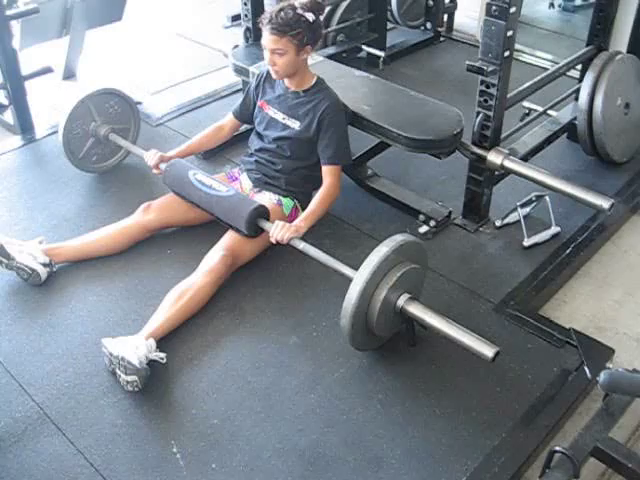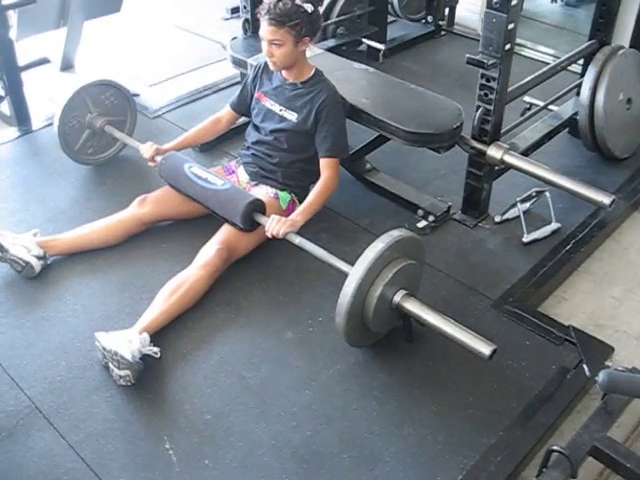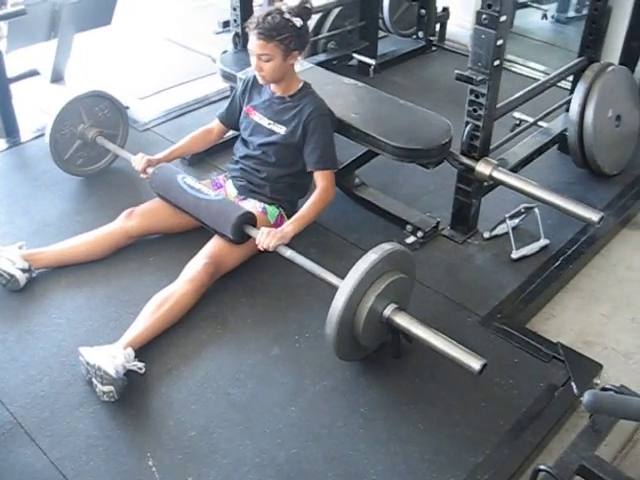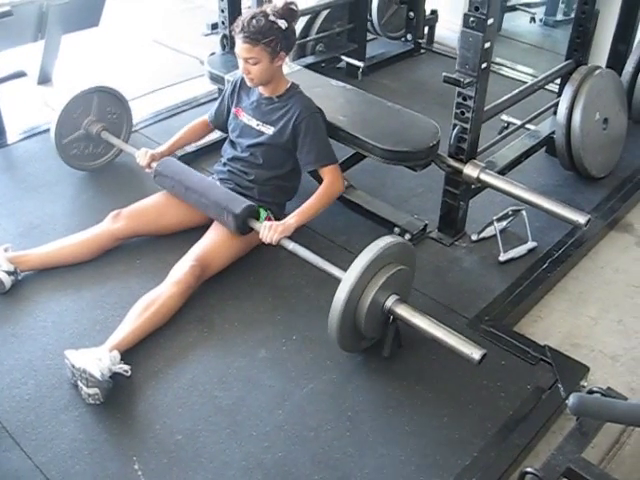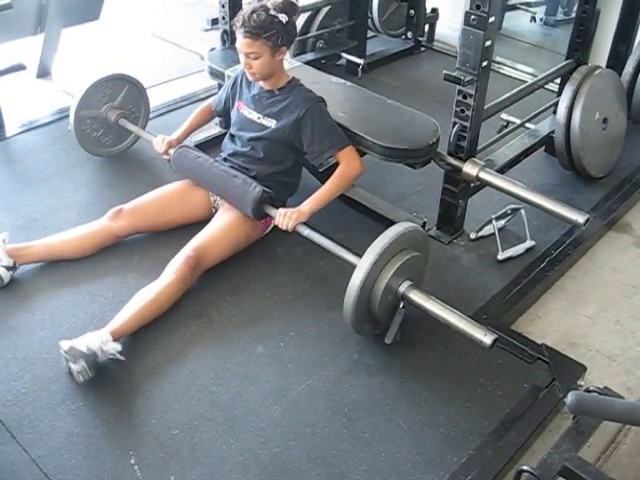
dt=0.4s
person 1, frame 1
left shoulder: (326, 107)
right shoulder: (265, 81)
left elbow: (331, 182)
right elbow: (226, 127)
left wrist: (300, 225)
right wrist: (171, 155)
left hip: (280, 198)
right hip: (242, 177)
left knee: (220, 259)
right knee: (149, 213)
left ankle: (141, 345)
right ankle: (42, 256)
person 1, frame 2
left shoulder: (324, 99)
right shoulder: (264, 71)
left elbow: (329, 175)
right elbow: (224, 119)
left wrist: (297, 219)
right wrist: (168, 148)
left hip: (278, 191)
right hip: (240, 169)
left knee: (216, 253)
right knee: (145, 205)
left ankle: (135, 339)
right ankle: (36, 248)
person 1, frame 3
left shoulder: (312, 112)
right shoulder: (251, 85)
left elbow: (325, 187)
right elbow: (213, 131)
left wrist: (288, 230)
right wrist: (159, 159)
left hip: (266, 205)
right hip: (227, 184)
left knee: (203, 267)
right knee: (132, 219)
left ankle: (119, 355)
person 1, frame 4
left shoulder: (302, 112)
right shoulder: (240, 86)
left elbow: (334, 181)
right elbow: (207, 123)
left wrist: (290, 223)
right wrist: (161, 151)
left hip: (255, 207)
right hip: (215, 185)
left knee: (190, 270)
right knee: (118, 221)
left ankle: (105, 358)
person 1, frame 5
left shoulder: (305, 106)
right shoulder: (242, 80)
left elbow: (352, 164)
right elbow: (210, 107)
left wrist: (303, 209)
right wrist: (176, 138)
left knee: (188, 262)
right knee: (120, 217)
left ankle: (102, 342)
